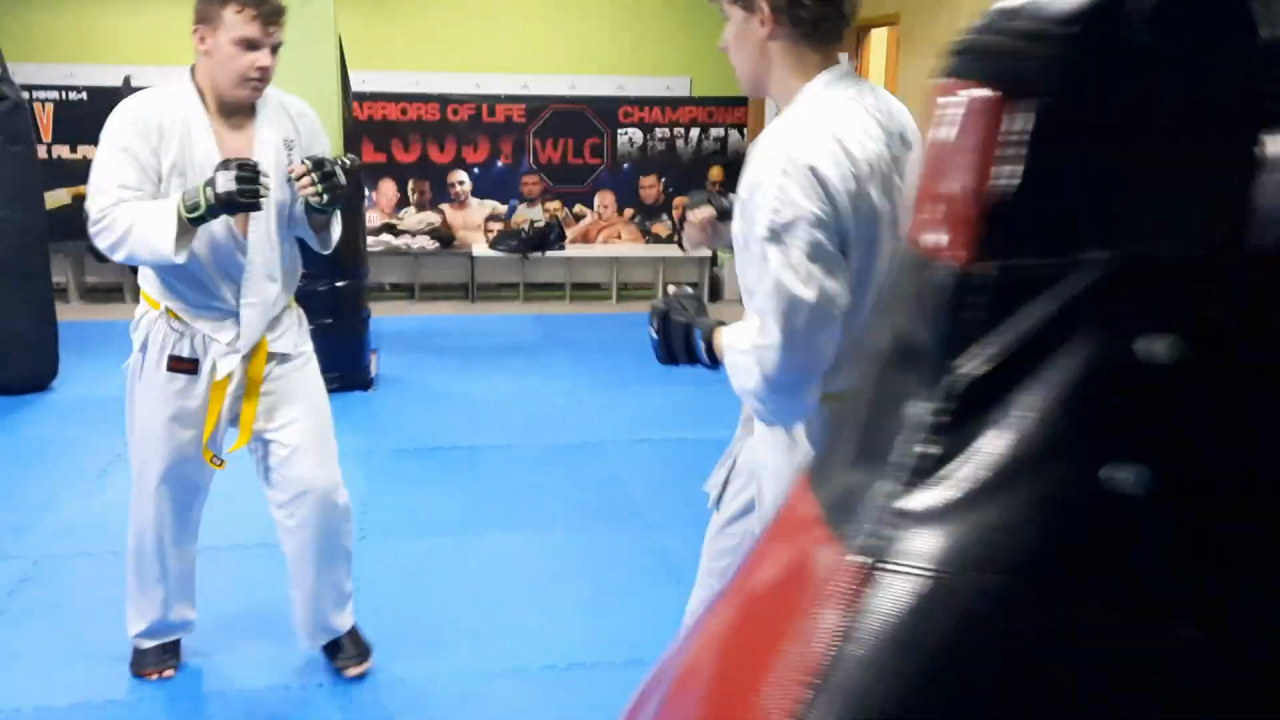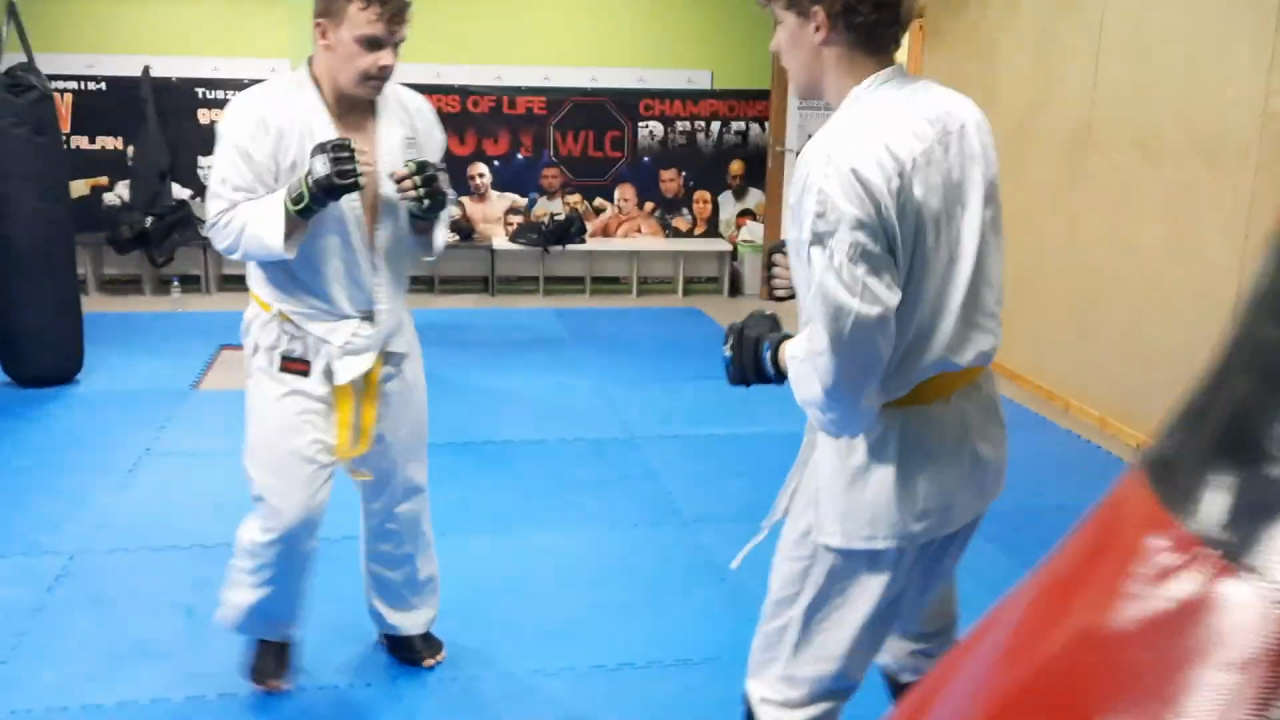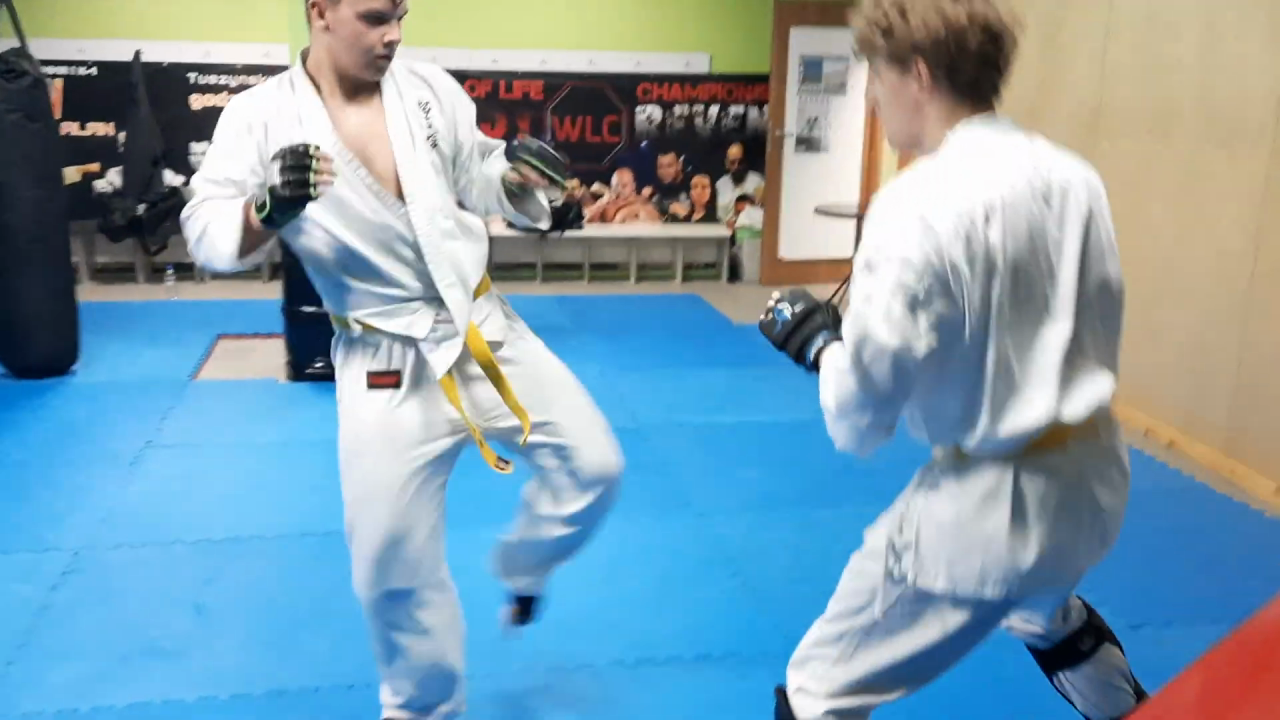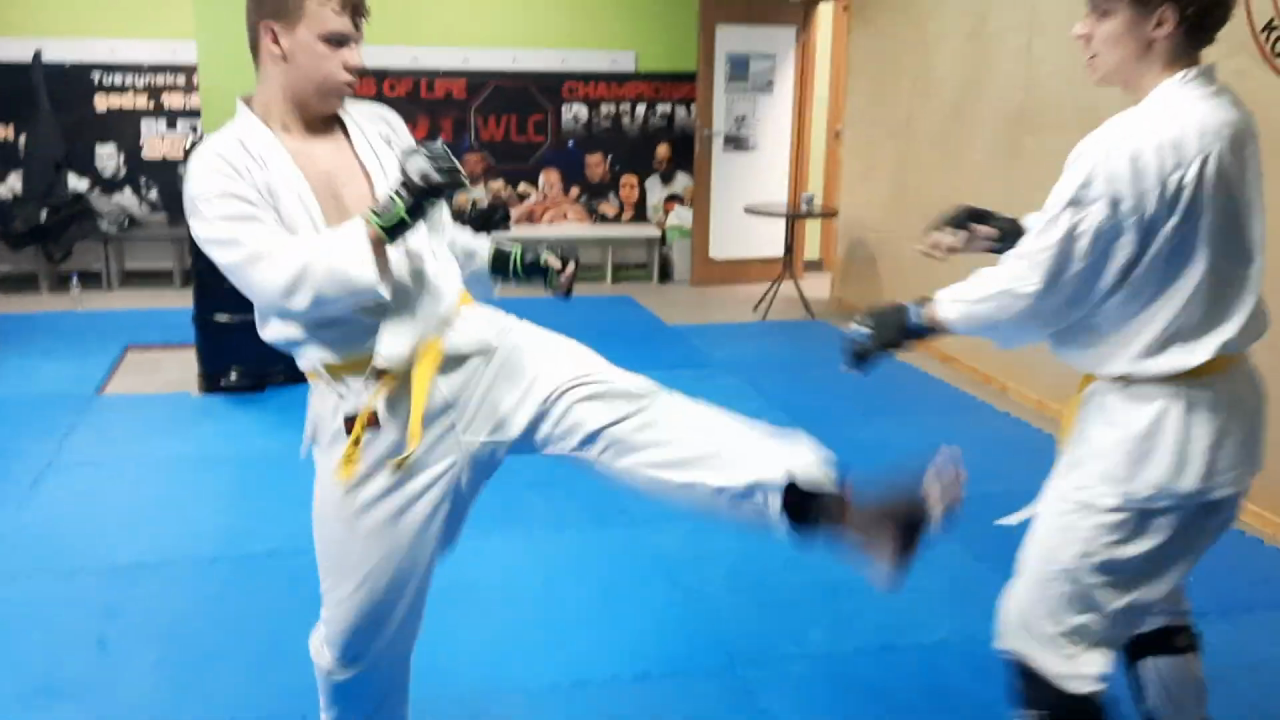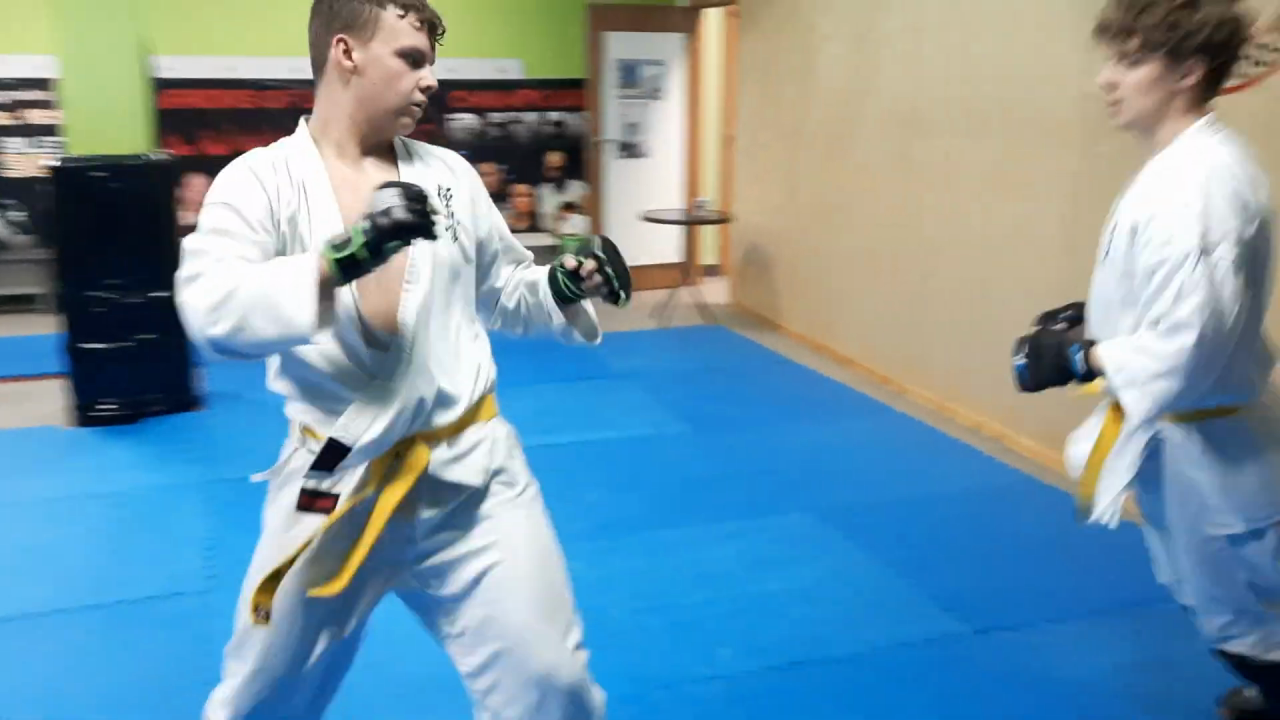
dt=0.3s
person 1, frame 1
left shoulder: (296, 120)
right shoulder: (143, 118)
left elbow: (319, 236)
right elbow: (110, 224)
left wrist: (327, 205)
right wrist: (200, 205)
left hip: (275, 336)
right hip: (182, 341)
left knee: (316, 485)
right knee: (166, 492)
left ankle: (333, 627)
right ankle: (159, 629)
person 1, frame 2
left shoulder: (414, 115)
right shoulder: (259, 113)
left elbow: (425, 238)
right elbow: (228, 228)
left wrist: (432, 207)
right wrist: (305, 196)
left hip: (384, 336)
right hip: (295, 344)
left knee: (401, 492)
right knee: (289, 508)
left ankle: (403, 619)
right ankle: (267, 628)
person 1, frame 3
left shoulder: (428, 88)
right shoulder: (256, 117)
left elbow: (479, 184)
right elbow: (208, 235)
left wrist: (521, 186)
right wrist: (266, 208)
left hip: (479, 329)
right hip: (386, 363)
left knee: (590, 465)
right knee: (392, 556)
left ankle: (520, 569)
person 1, frame 4
left shoulder: (380, 125)
right shoulder: (222, 165)
right elbow: (291, 282)
left wrist: (516, 260)
right wrist: (396, 216)
left hip: (472, 352)
right hip: (375, 412)
left knee: (625, 409)
right knee: (361, 619)
left ankle: (855, 519)
person 1, frame 5
left shoulder: (447, 174)
right shoulder: (258, 184)
left elbow: (510, 294)
right elbow: (214, 308)
left wrist: (575, 284)
right wrist: (351, 251)
left hip: (468, 471)
right hip: (336, 485)
person 2, frame 1
left shoulder: (791, 153)
right shoulder: (888, 116)
left elbow: (783, 365)
left wrist: (703, 337)
right wrist: (735, 233)
left hip: (817, 444)
person 2, frame 2
left shoulder: (840, 158)
right shoulder: (960, 118)
left elbow: (844, 378)
left wrist: (771, 352)
left hip: (887, 454)
right hip: (968, 427)
right knee: (919, 650)
person 2, frame 3
left shoulder: (917, 210)
right shoulder: (1074, 179)
left elbow: (862, 411)
left wrist: (815, 337)
left hip: (992, 499)
right hip: (1090, 476)
right knee: (1047, 611)
person 2, frame 4
left shoulder: (1135, 146)
right shoulder: (1221, 117)
left elbow: (1034, 289)
left wrist: (906, 320)
right wrist: (1016, 232)
left hip: (1154, 425)
right hip: (1215, 411)
left knee: (1046, 632)
right knee: (1147, 604)
person 2, frame 5
left shoulder: (1201, 190)
right shoulder: (1178, 169)
left elbow: (1185, 352)
left wrist: (1076, 359)
right wrist: (1086, 317)
left hip: (1205, 448)
right hip: (1183, 436)
right knee: (1209, 578)
